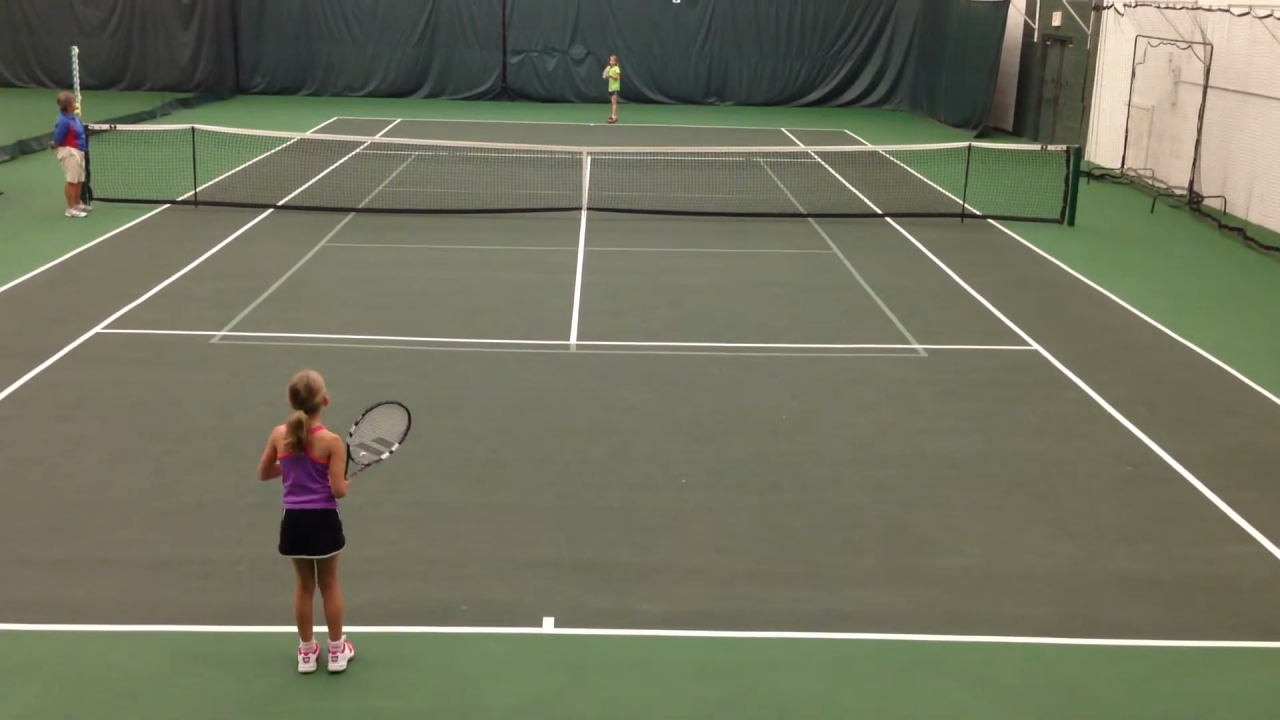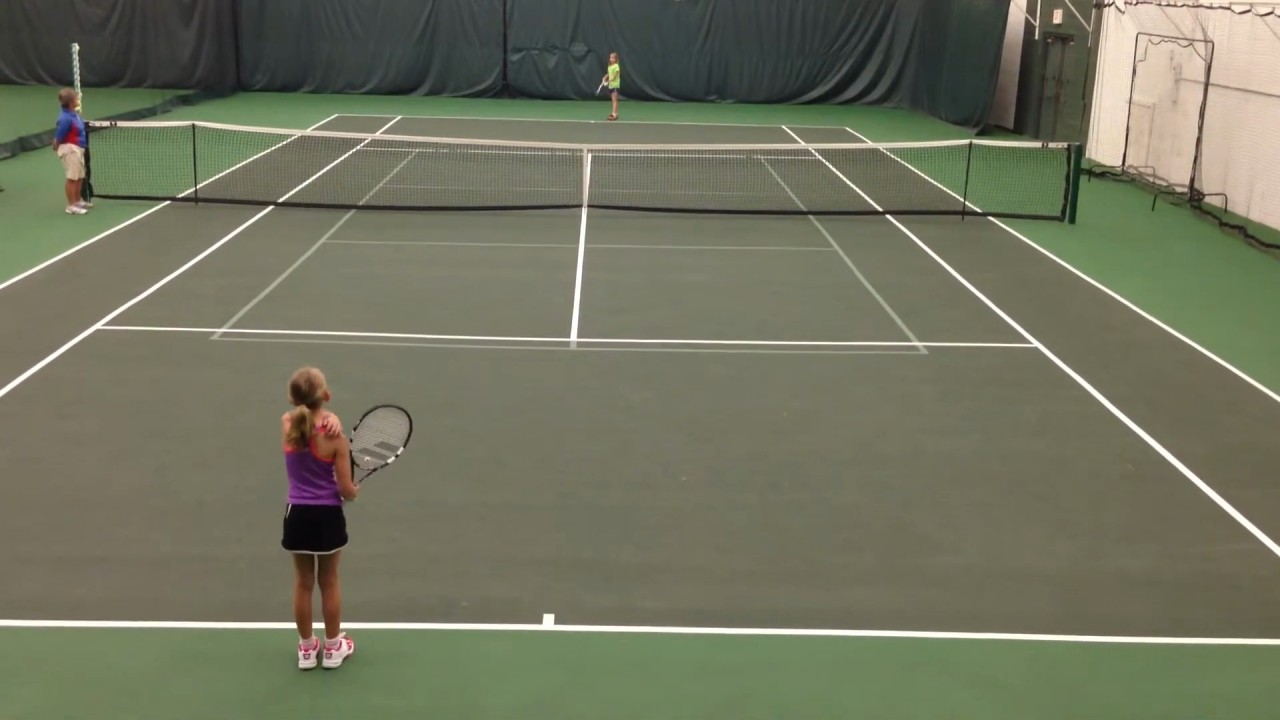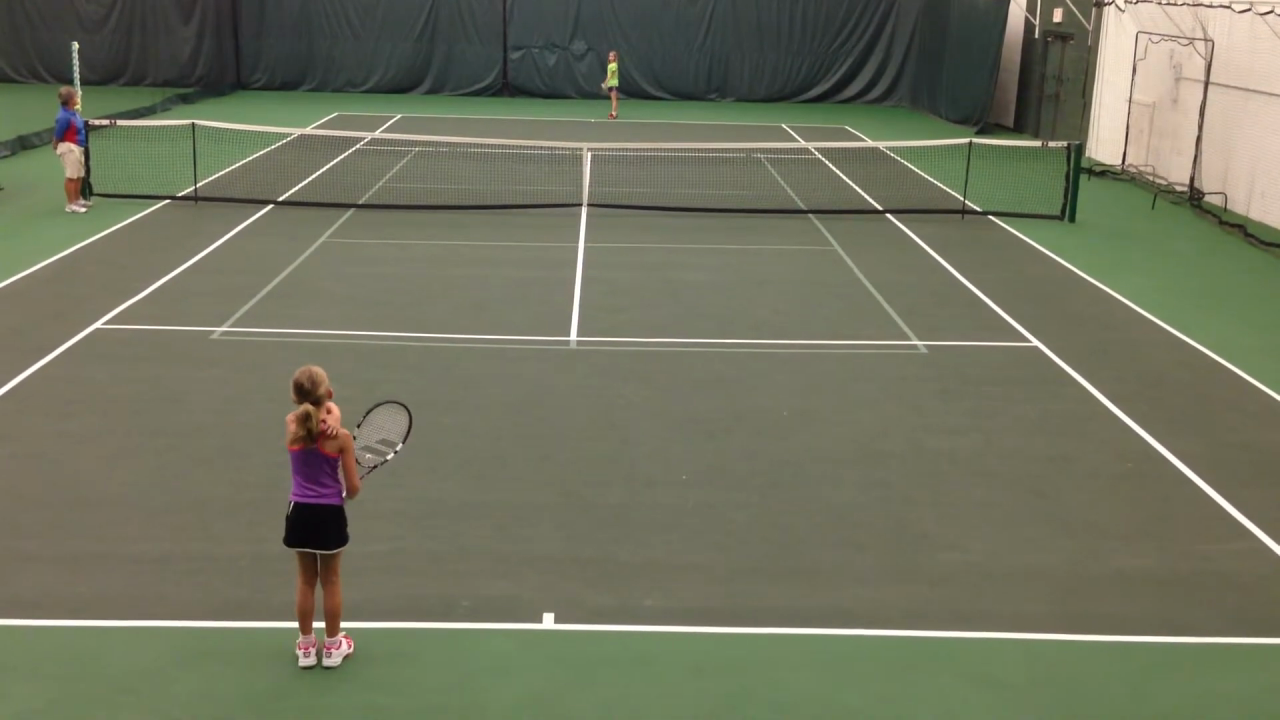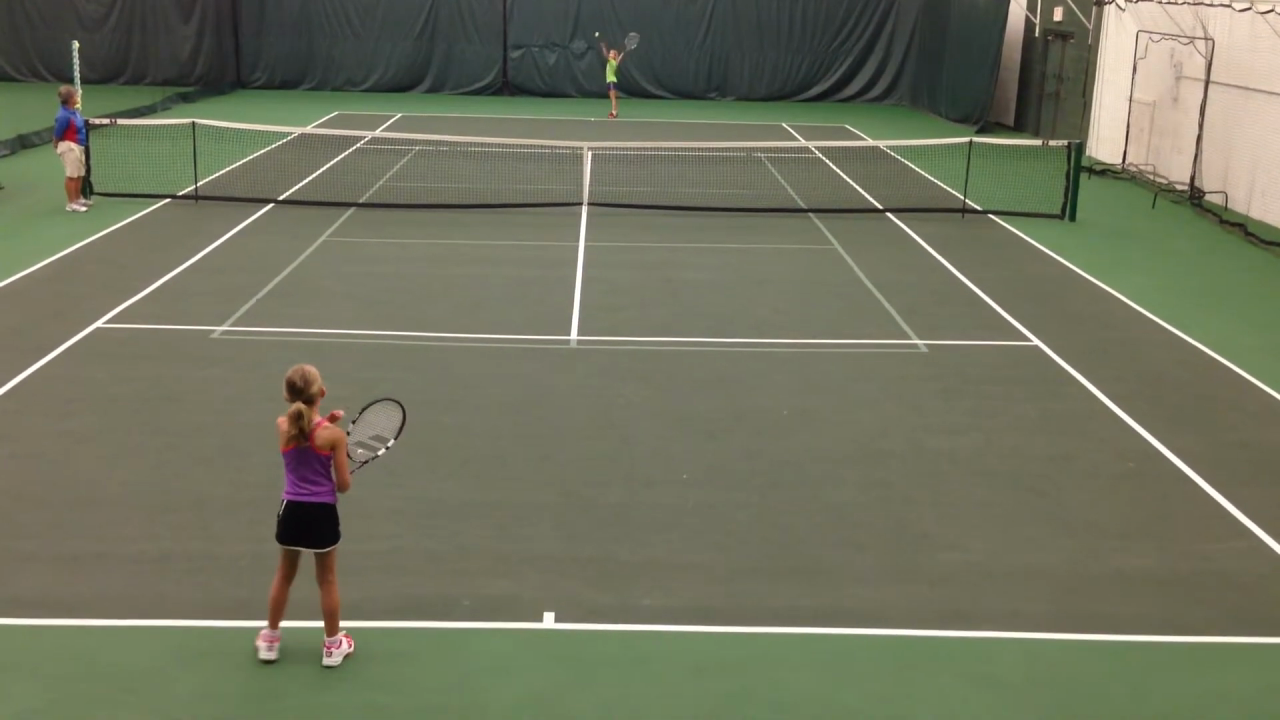
dt=0.3s
person 1, frame 1
left shoulder: (279, 435)
right shoulder: (332, 441)
left elbow: (264, 474)
right elbow: (338, 491)
right wrist: (346, 485)
left hip: (294, 520)
right hip: (323, 520)
left knee: (304, 585)
right knee: (329, 584)
left ankle: (307, 651)
right ankle: (338, 651)
person 1, frame 2
left shoulder: (286, 425)
right shoulder: (336, 440)
left elbow: (319, 419)
right elbow: (345, 491)
left wrist: (329, 420)
right wrist: (354, 490)
left hip: (297, 516)
right hip: (327, 516)
left knee: (303, 583)
right knee: (329, 582)
left ankle: (306, 648)
right ankle: (333, 647)
person 1, frame 3
left shoulder: (291, 425)
right shoulder: (341, 437)
left elbow: (329, 407)
right elbow: (353, 488)
left wrist: (331, 415)
right wrist: (348, 494)
left hip: (300, 513)
right hip: (330, 515)
left knee: (306, 581)
right knee: (330, 581)
left ankle: (306, 646)
right ankle: (332, 646)
person 1, frame 4
left shoulder: (282, 426)
right shoulder: (333, 434)
right elbow: (344, 484)
left wrist: (327, 420)
left hip: (292, 511)
right hip: (322, 512)
left knee: (284, 576)
right knee: (327, 580)
left ankle: (270, 639)
right ankle: (333, 645)
